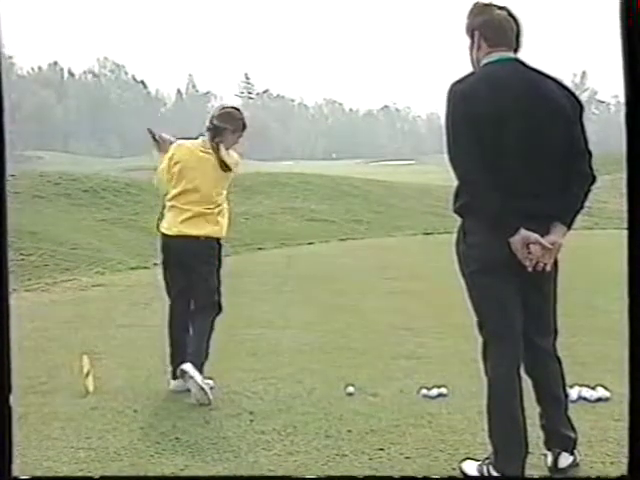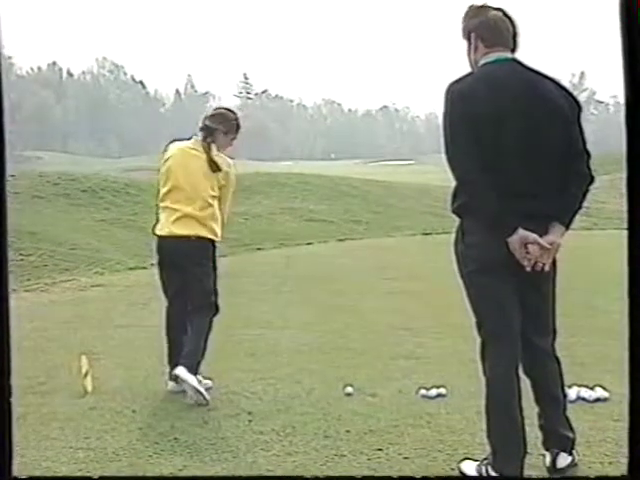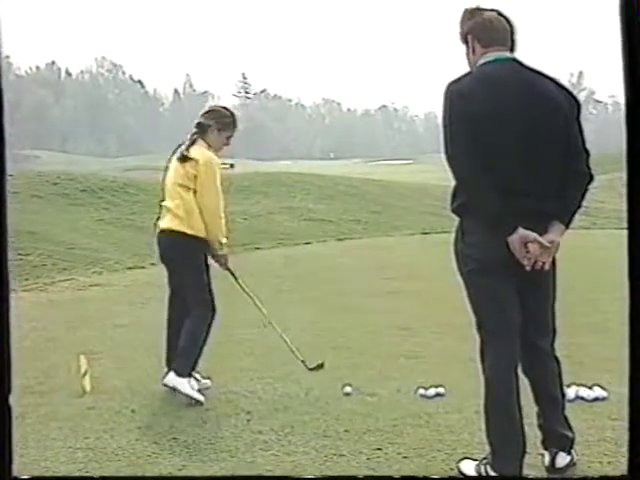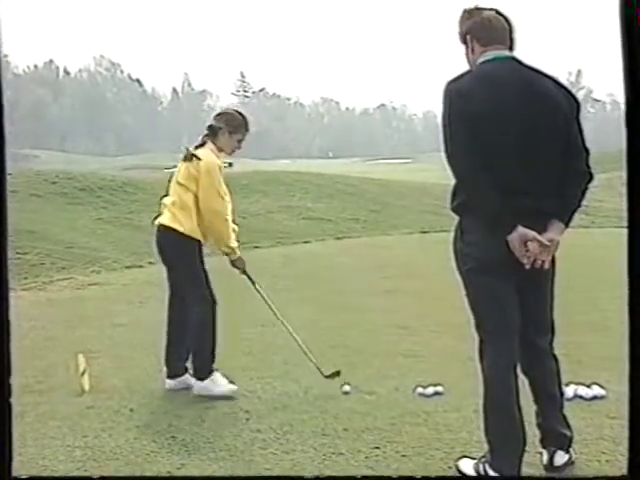
dt=0.3s
person 1, frame 1
left shoulder: (467, 92)
right shoulder: (557, 93)
left elbow: (470, 173)
right elbow: (581, 170)
left wrist: (510, 231)
right wrist: (556, 228)
left hip: (488, 236)
right hip: (542, 236)
left knee: (502, 348)
right knee: (541, 343)
person 1, frame 2
left shoulder: (464, 92)
right shoulder: (555, 93)
left elbow: (467, 173)
right elbow: (580, 170)
left wrist: (508, 230)
right wrist: (555, 227)
left hip: (486, 236)
right hip: (541, 235)
left knee: (501, 348)
right knee: (540, 343)
person 1, frame 3
left shoulder: (464, 91)
right shoulder: (555, 92)
left elbow: (467, 172)
right elbow: (579, 168)
left wrist: (509, 229)
right wrist: (555, 227)
left hip: (486, 235)
right hip: (541, 234)
left knee: (500, 347)
right knee: (539, 342)
person 1, frame 4
left shoulder: (463, 90)
right shoulder: (554, 90)
left elbow: (467, 170)
right elbow: (579, 167)
left wrist: (507, 228)
right wrist: (555, 225)
left hip: (485, 234)
right hip: (540, 233)
left knee: (498, 346)
right knee: (538, 341)
person 2, frame 1
left shoulder: (179, 151)
right shoulder: (231, 162)
left elbow: (166, 181)
left hip: (172, 239)
right hip: (204, 242)
left knee: (179, 305)
right knee: (206, 308)
left ankle: (179, 372)
right ankle: (193, 365)
person 2, frame 2
left shoulder: (173, 151)
right shoulder: (224, 166)
left elbow: (164, 192)
right elbow: (222, 210)
left hip: (167, 239)
right hip: (199, 242)
left knee: (176, 306)
right knee: (203, 309)
left ankle: (177, 372)
right ankle: (187, 368)
person 2, frame 3
left shoulder: (184, 154)
right shoulder: (206, 159)
right elbow: (211, 209)
left wrist: (212, 244)
right wrist: (219, 246)
left hip: (170, 235)
right hip: (187, 240)
left knee: (181, 303)
right knee: (202, 307)
left ankle: (176, 370)
right ankle: (180, 373)
person 2, frame 4
left shoulder: (198, 156)
right shoulder: (209, 163)
left elbow: (218, 206)
right elbow: (215, 213)
left wrist: (229, 241)
right wrist: (232, 250)
left hip: (171, 234)
right hip: (181, 237)
left knee: (182, 302)
right knee: (202, 302)
left ankle: (175, 372)
right ankle: (203, 376)
